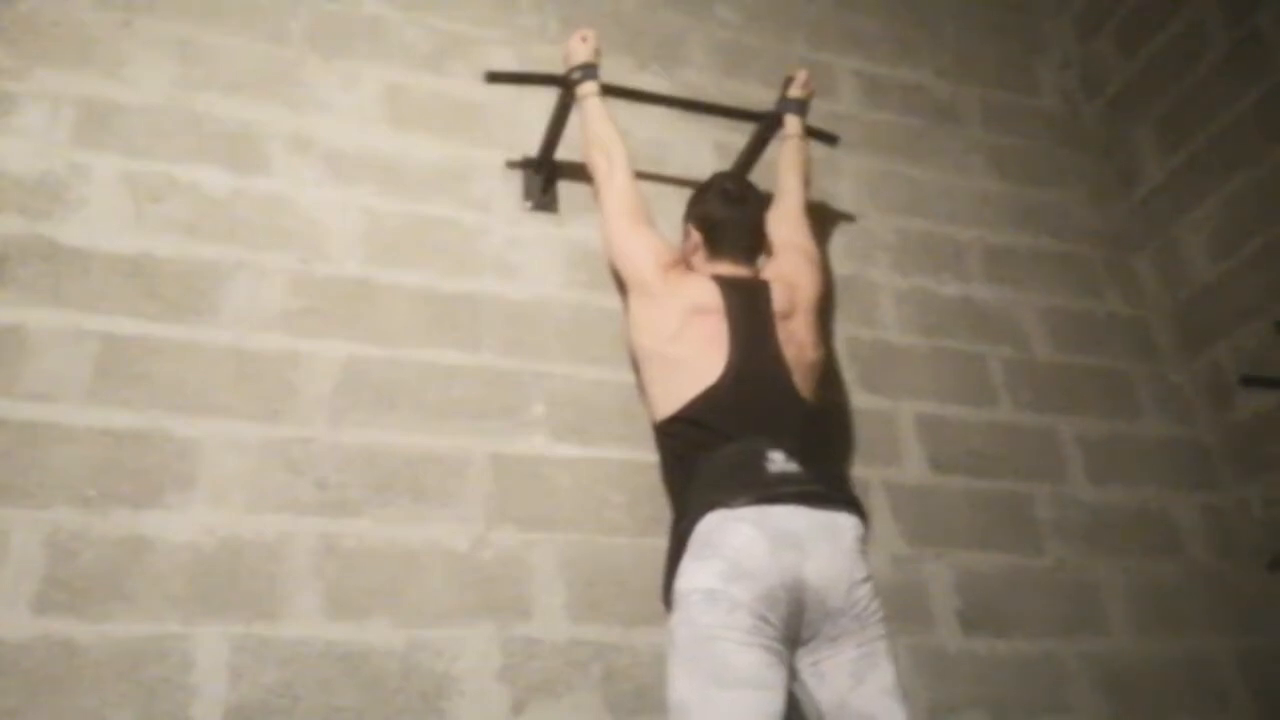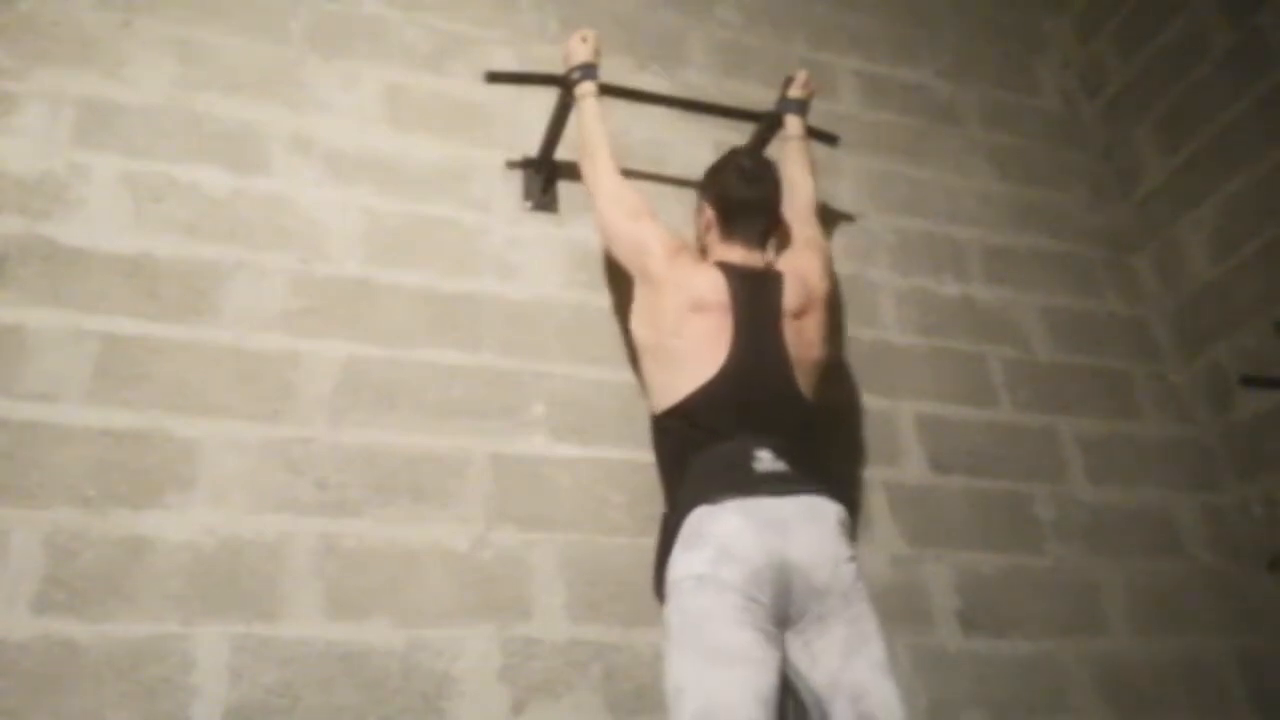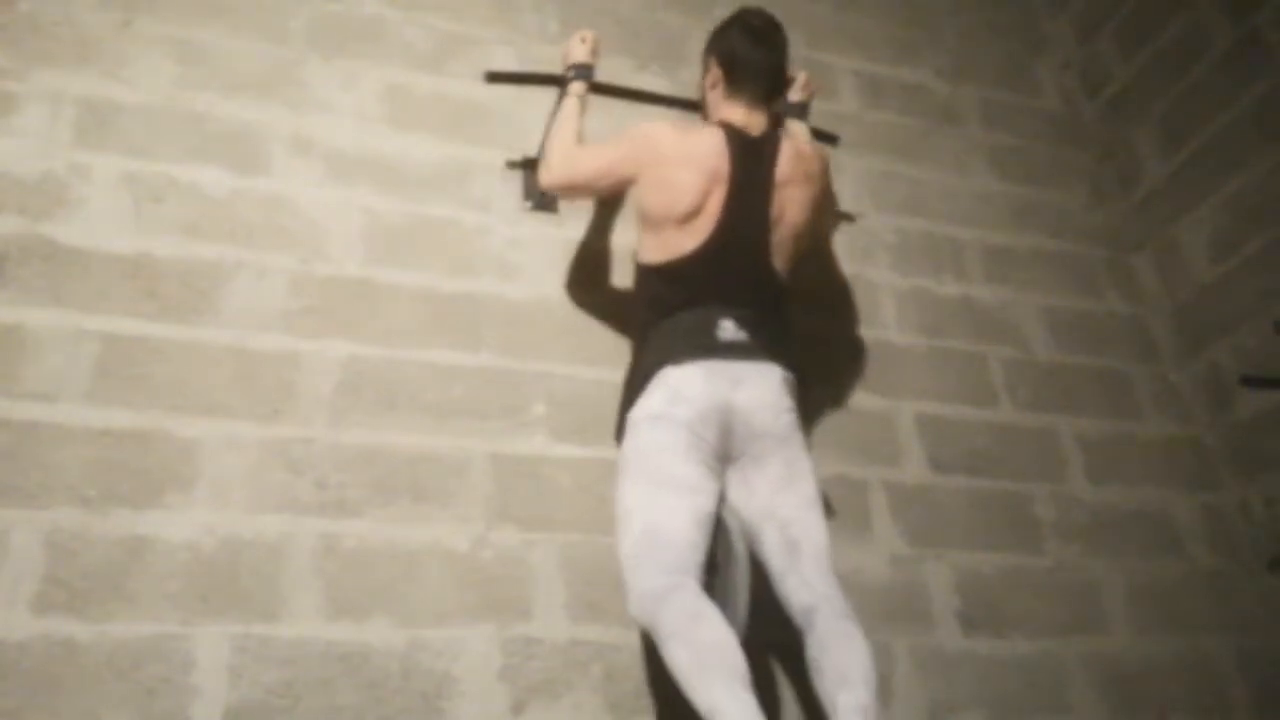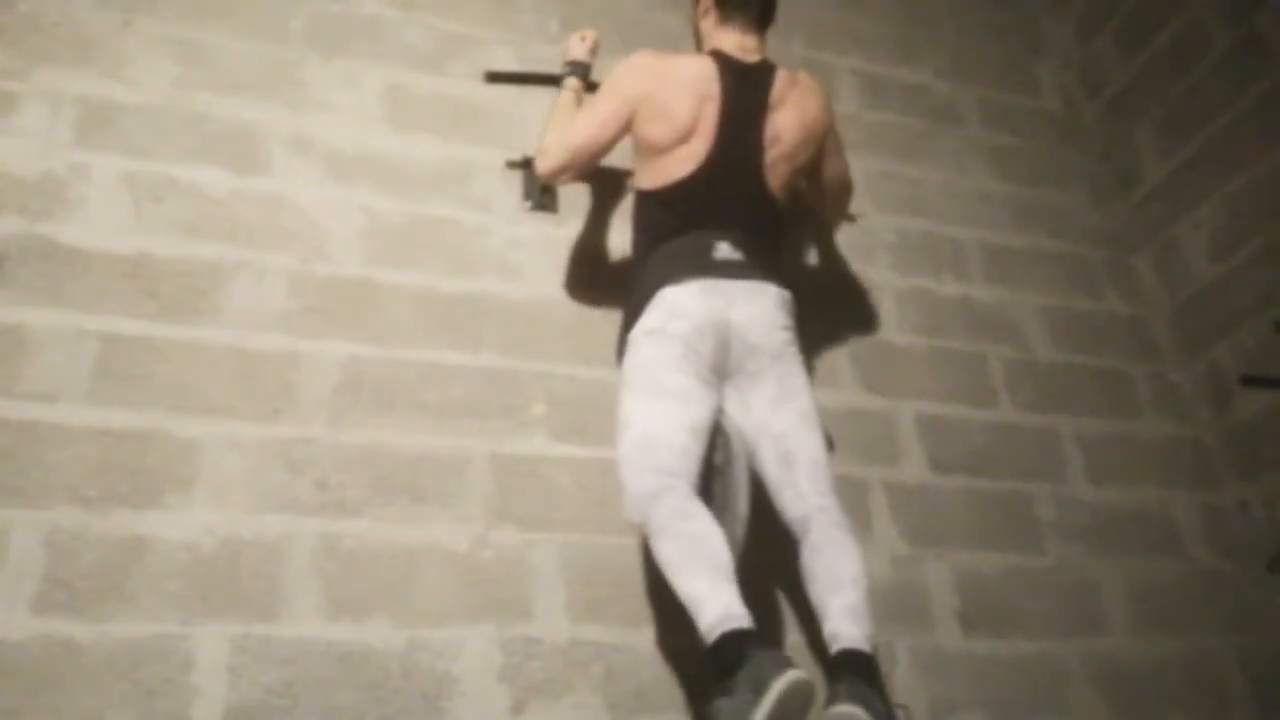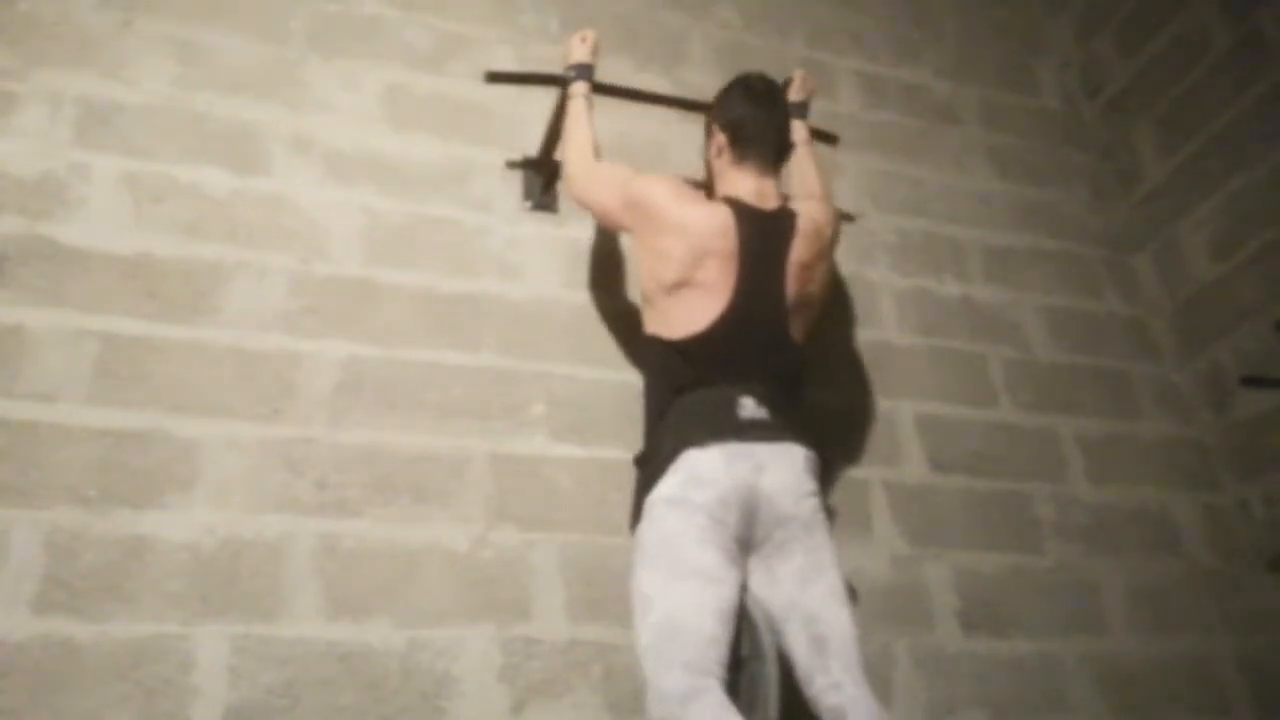
dt=1s
person 1, frame 1
left shoulder: (665, 290)
right shoulder: (794, 293)
left elbow: (611, 173)
right elbow: (791, 199)
left wrist: (585, 79)
right wrist: (792, 116)
left hip: (731, 539)
right hip: (831, 533)
person 1, frame 2
left shoulder: (672, 278)
right shoulder: (804, 286)
left elbow: (604, 176)
right elbow: (801, 197)
left wrist: (583, 80)
right wrist: (794, 117)
left hip: (720, 531)
right hip: (816, 523)
person 1, frame 3
left shoulder: (665, 146)
right shoulder: (805, 166)
left elbow: (555, 172)
left wrist: (577, 80)
right wrist: (795, 119)
left hip: (678, 386)
right hip: (765, 386)
left knee: (663, 581)
right knee: (817, 590)
person 1, frame 4
left shoulder: (651, 74)
right shoulder: (806, 98)
left elbow: (552, 161)
right elbow: (835, 202)
left wrist: (573, 74)
left hip: (677, 307)
right hip: (763, 307)
left knee: (660, 486)
right knee: (813, 500)
left ankle: (743, 653)
person 1, frame 5
left shoulder: (670, 215)
right shoulder: (815, 232)
left elbow: (579, 174)
left wrist: (579, 79)
right wrist: (798, 118)
left hip: (694, 470)
right hip: (787, 468)
